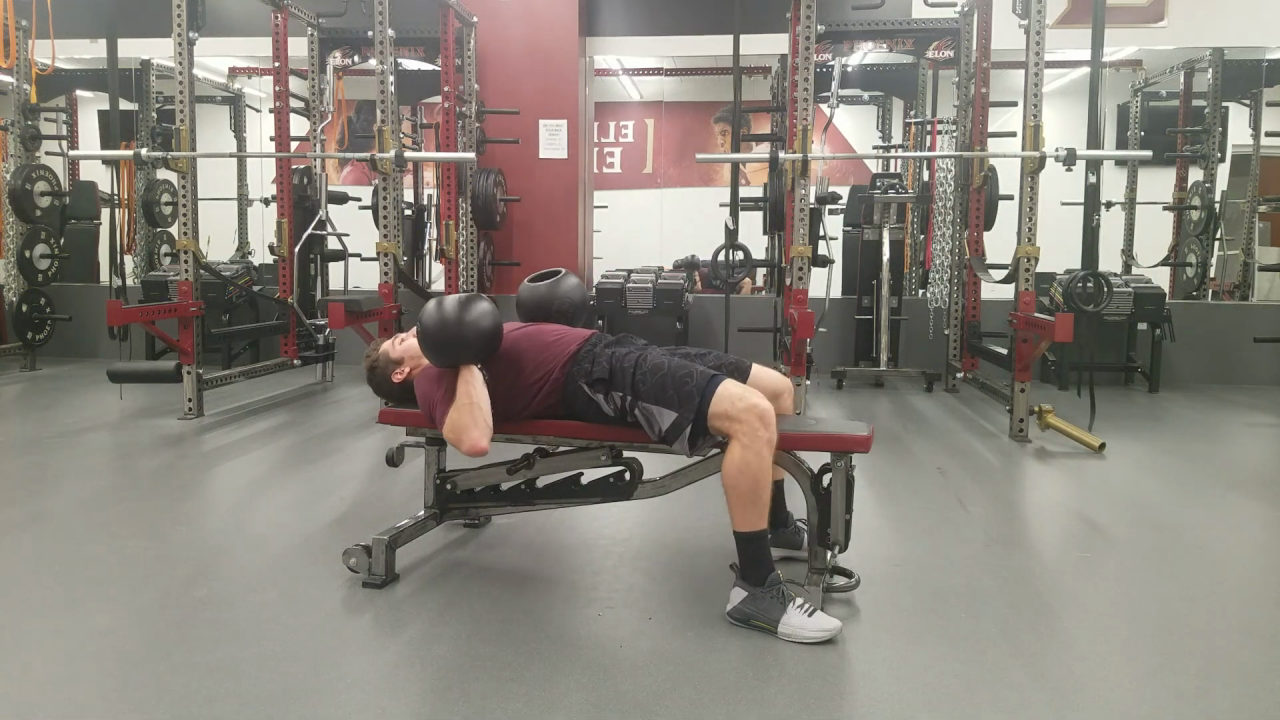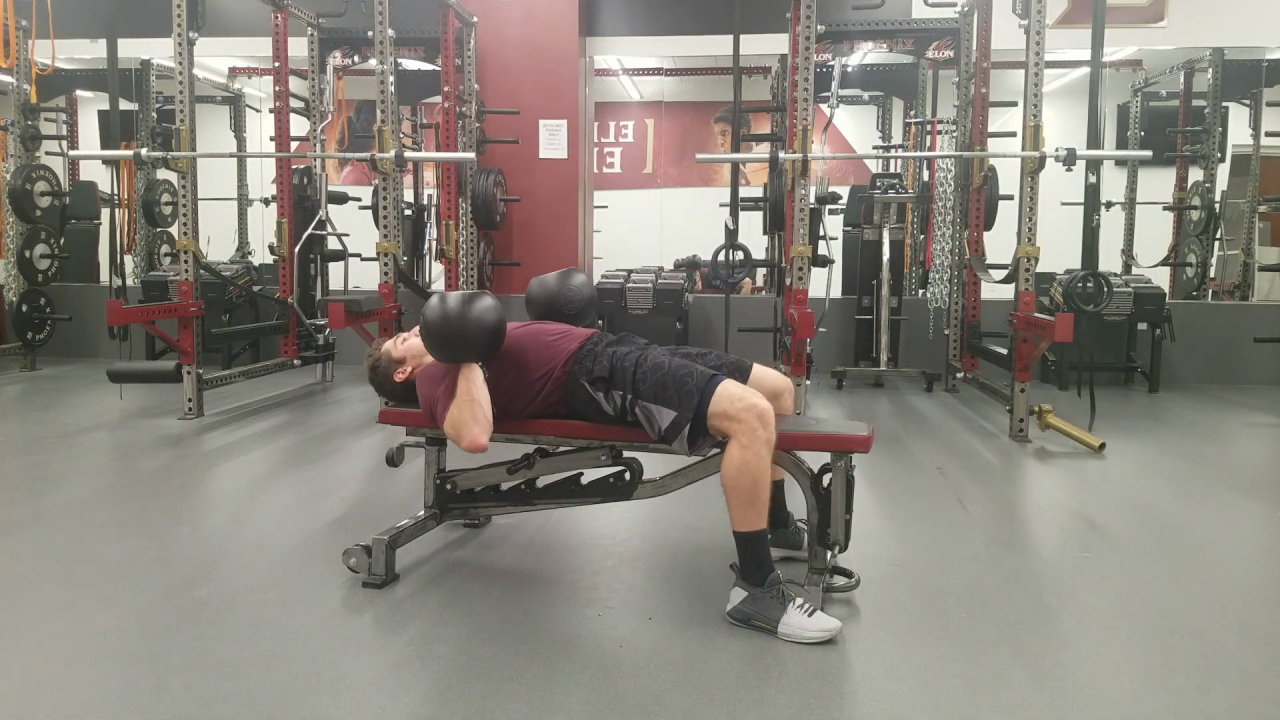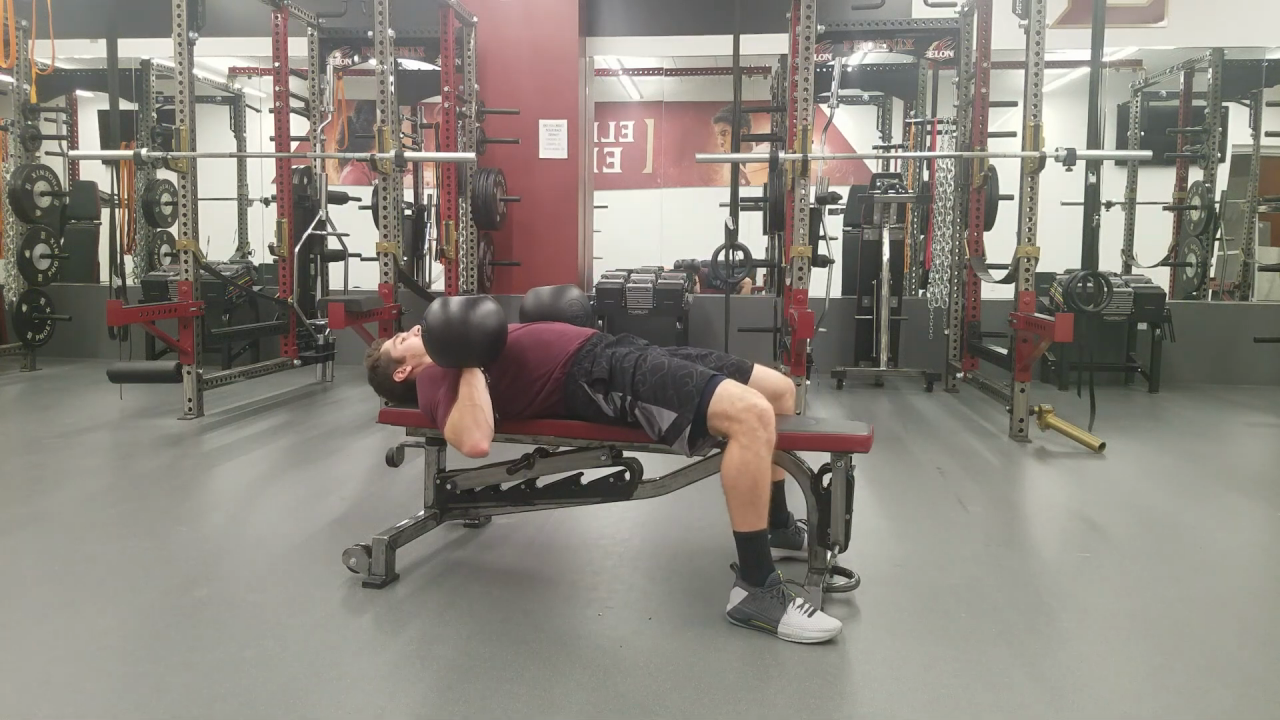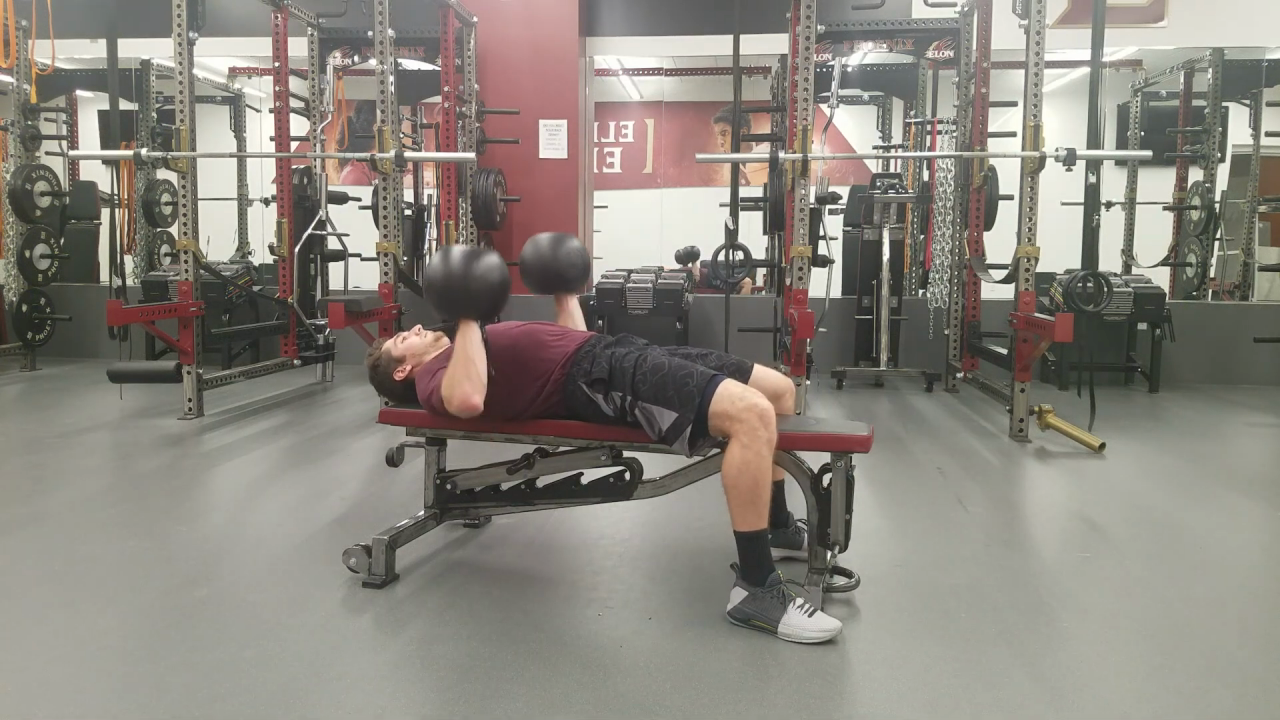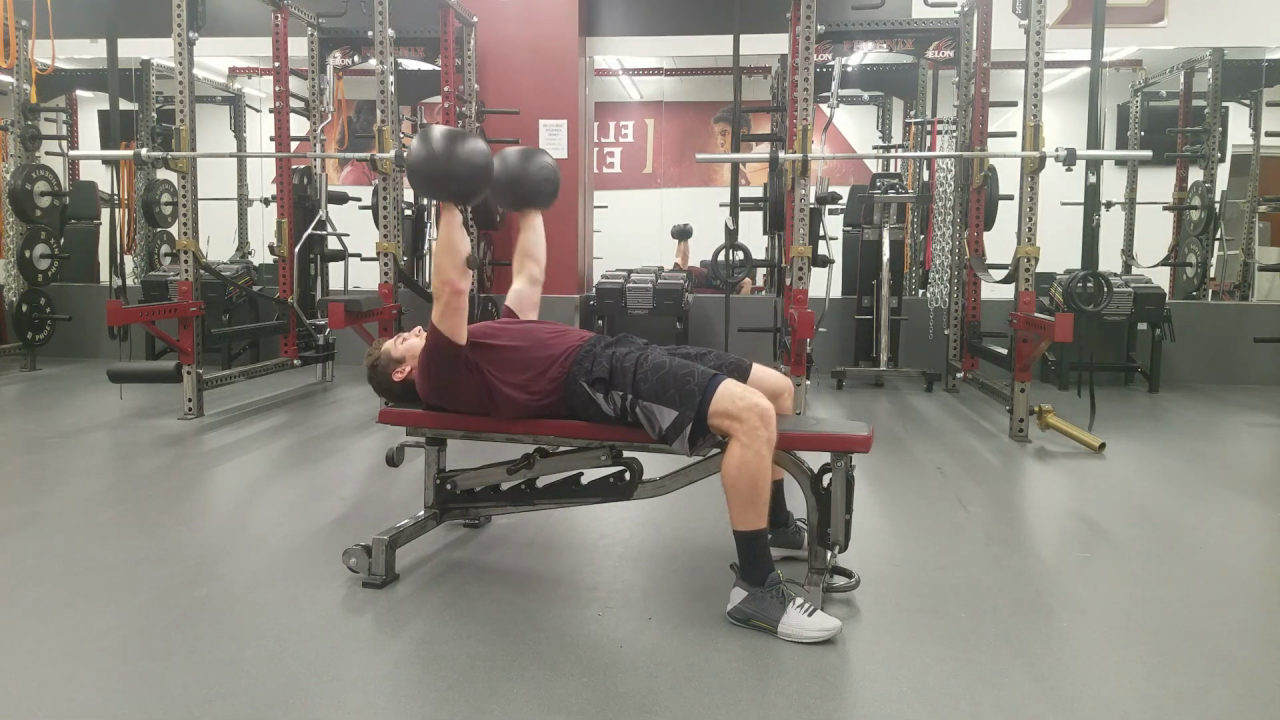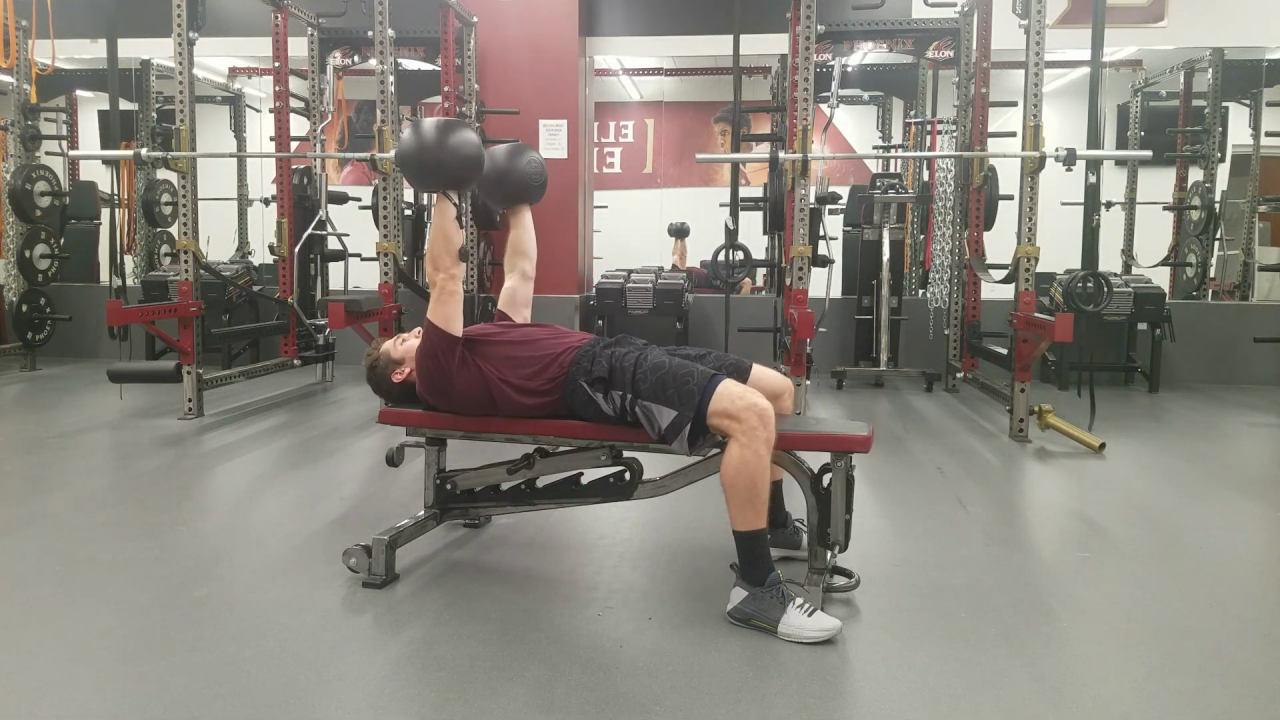
dt=0.4s
person 1, frame 1
right shoulder: (434, 378)
right elbow: (474, 441)
right wrist: (464, 357)
right hip: (598, 377)
left knee: (777, 390)
right knee: (752, 415)
left ankle: (779, 526)
right ankle: (757, 589)
person 1, frame 2
right shoulder: (437, 377)
right elbow: (474, 437)
left wrist: (543, 318)
right hip: (597, 377)
left knee: (777, 390)
right knee: (751, 416)
left ankle: (779, 527)
right ankle: (756, 589)
person 1, frame 3
right shoulder: (436, 379)
right elbow: (475, 442)
right wrist: (468, 359)
right hip: (599, 378)
left knee: (779, 391)
right knee: (751, 415)
left ankle: (779, 526)
right ankle: (757, 589)
person 1, frame 4
left shoulder: (461, 353)
right shoulder: (437, 376)
right elbow: (467, 400)
left wrist: (566, 290)
right wrist: (462, 316)
right hip: (597, 380)
left knee: (777, 389)
right knee: (752, 415)
left ankle: (778, 527)
right ankle: (757, 590)
person 1, frame 5
left shoulder: (477, 347)
right shoulder: (441, 377)
left elbow: (529, 278)
right elbow: (453, 290)
left wrist: (530, 208)
right wrist: (450, 205)
right hip: (596, 377)
left knee: (776, 390)
right knee: (752, 415)
left ankle: (777, 526)
right ankle: (757, 589)
person 1, frame 6
left shoulder: (483, 342)
right shoulder: (440, 374)
left elbow: (521, 270)
right elbow: (444, 275)
left wrist: (519, 201)
right wrist: (443, 193)
right hip: (594, 379)
left knee: (777, 391)
right knee: (750, 416)
left ankle: (777, 523)
right ankle: (755, 588)
